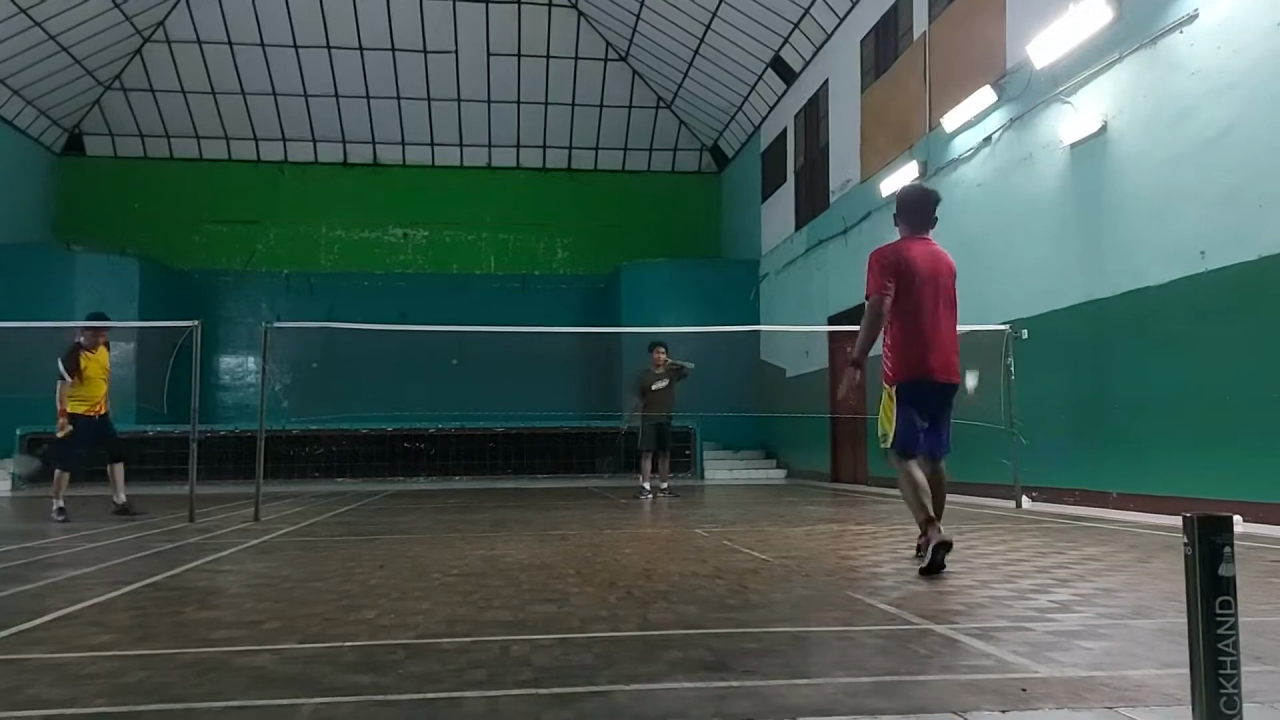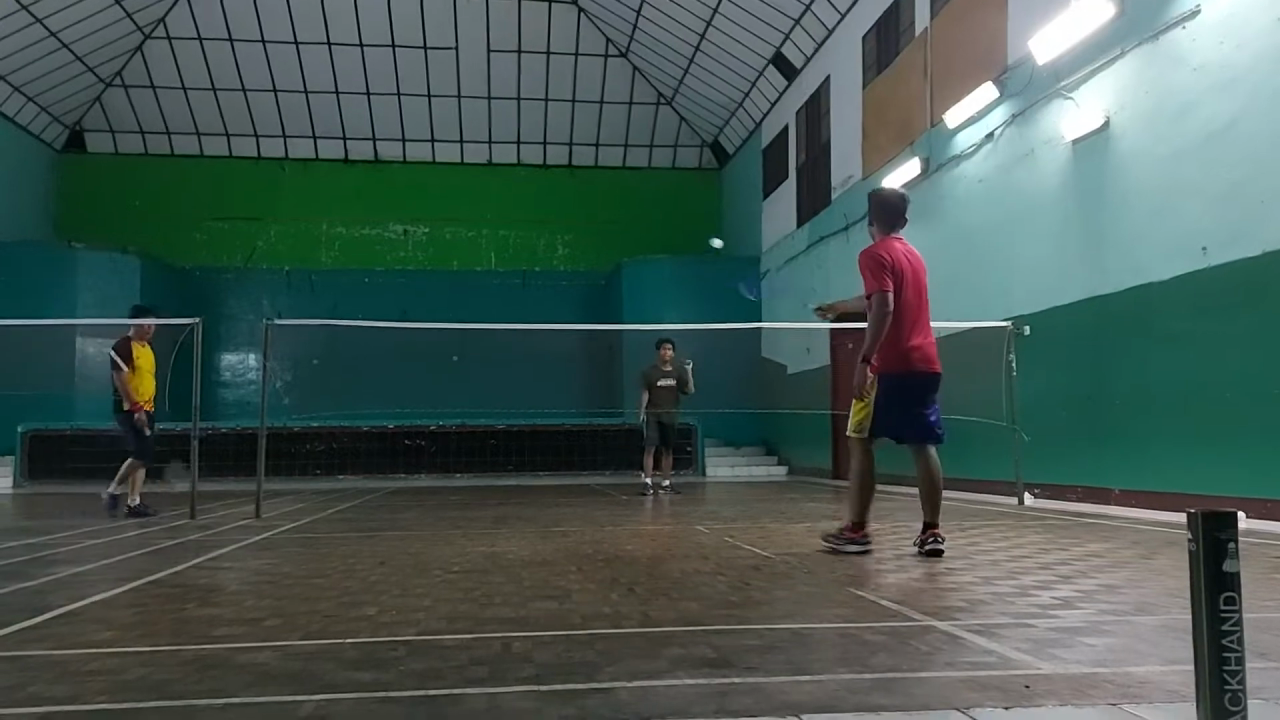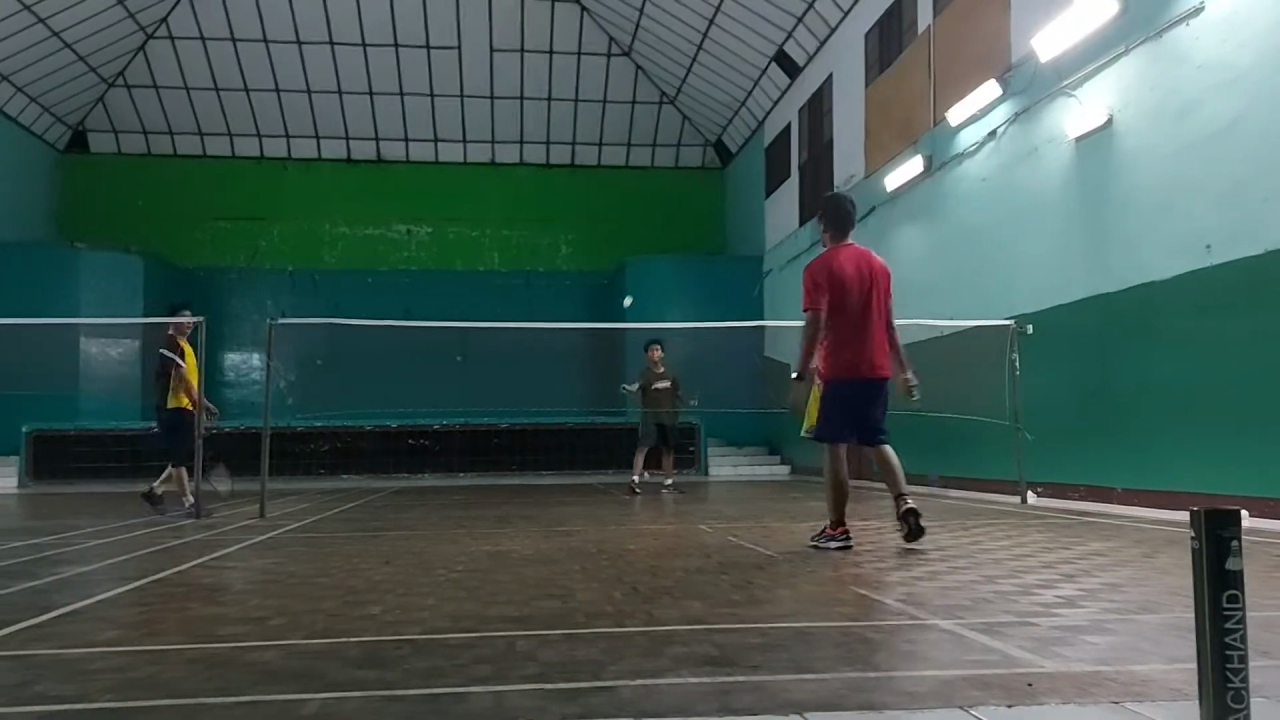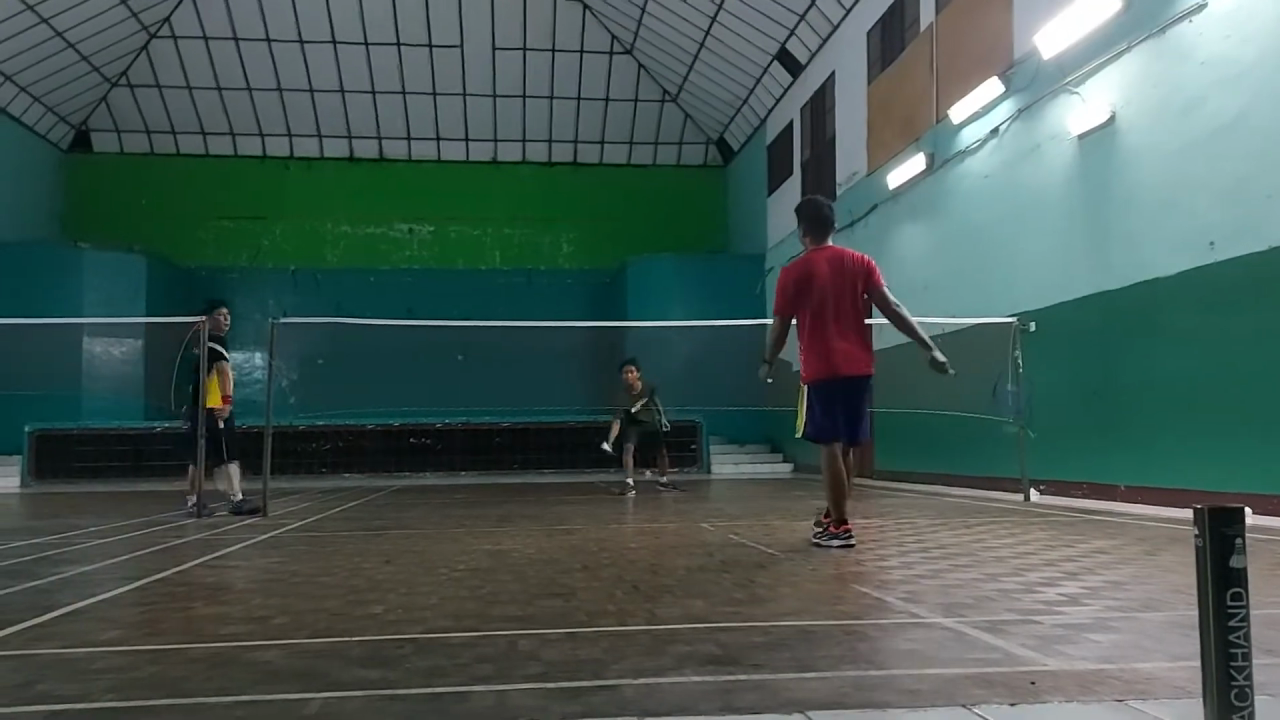
dt=0.4s
person 1, frame 1
left shoulder: (886, 257)
right shoulder: (946, 262)
left elbow: (878, 311)
left wrist: (856, 363)
left hip: (907, 372)
right hip: (945, 372)
left knee: (904, 457)
right knee: (933, 457)
left ankle: (931, 530)
right ankle: (931, 533)
person 1, frame 2
left shoulder: (874, 254)
right shoulder: (913, 255)
left elbow: (883, 309)
left wrist: (864, 361)
right wrist: (839, 307)
left hip: (892, 366)
right hip: (926, 364)
left knee: (860, 441)
right knee: (923, 446)
left ankle: (855, 530)
right ankle: (931, 531)
person 1, frame 3
left shoulder: (819, 268)
right shoulder: (877, 263)
left elbow: (815, 325)
right elbow: (888, 323)
left wrist: (800, 375)
right wrist: (904, 368)
left hip: (839, 372)
right hip: (877, 369)
left knee: (835, 447)
right knee: (876, 441)
left ankle: (837, 528)
right ankle: (904, 502)
person 1, frame 4
left shoulder: (793, 272)
right shoulder: (859, 263)
left elbow: (780, 327)
right elbow: (892, 311)
left wrist: (767, 363)
right wrist: (930, 348)
left hip: (821, 371)
right hip: (858, 368)
left knee: (831, 446)
right knee: (847, 445)
left ankle: (839, 527)
right ankle: (833, 514)
person 2, frame 1
left shoulder: (104, 348)
right shoulder: (72, 356)
right elbow: (63, 388)
left wrist: (105, 404)
right wrist: (62, 416)
left hip: (100, 413)
right hip: (77, 415)
left knee: (116, 455)
right knee: (66, 461)
left ankle: (120, 502)
right ankle: (58, 505)
person 2, frame 2
left shoulder: (148, 348)
right shoulder: (122, 348)
right elbow: (120, 382)
right wrist: (136, 408)
left hip: (147, 410)
right hip: (130, 410)
left knee: (144, 456)
right knee: (141, 454)
left ankle: (134, 503)
right ankle: (113, 491)
person 2, frame 3
left shoulder: (185, 345)
right shoulder: (170, 346)
right elbow: (182, 379)
left wrist: (204, 402)
right wrist: (198, 404)
left hip: (185, 408)
right hip: (173, 408)
left knee: (184, 457)
right knee: (180, 457)
left ankle: (154, 491)
right ankle: (189, 502)
person 2, frame 4
left shoulder: (213, 341)
right shoulder: (217, 341)
right elbow: (223, 372)
right wrist: (227, 401)
left hip: (218, 409)
right hip: (208, 409)
left knee: (230, 456)
right knee: (199, 458)
left ankle: (236, 500)
right ankle: (192, 502)
